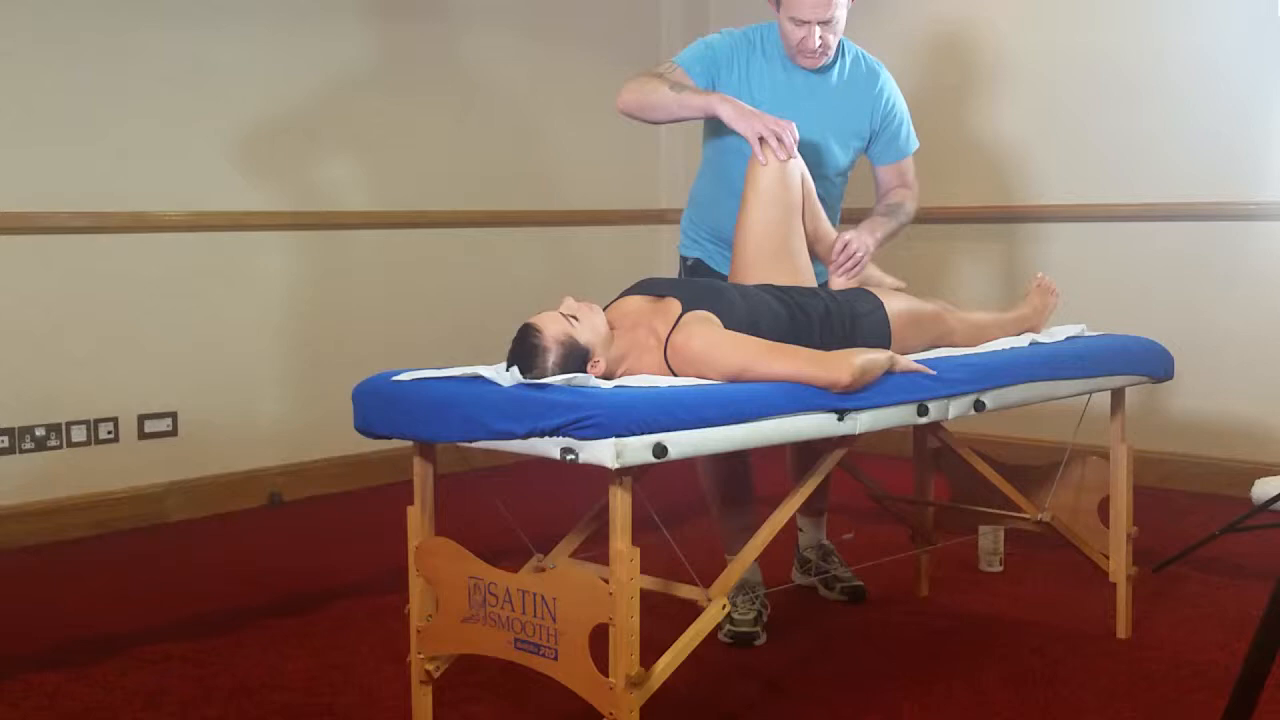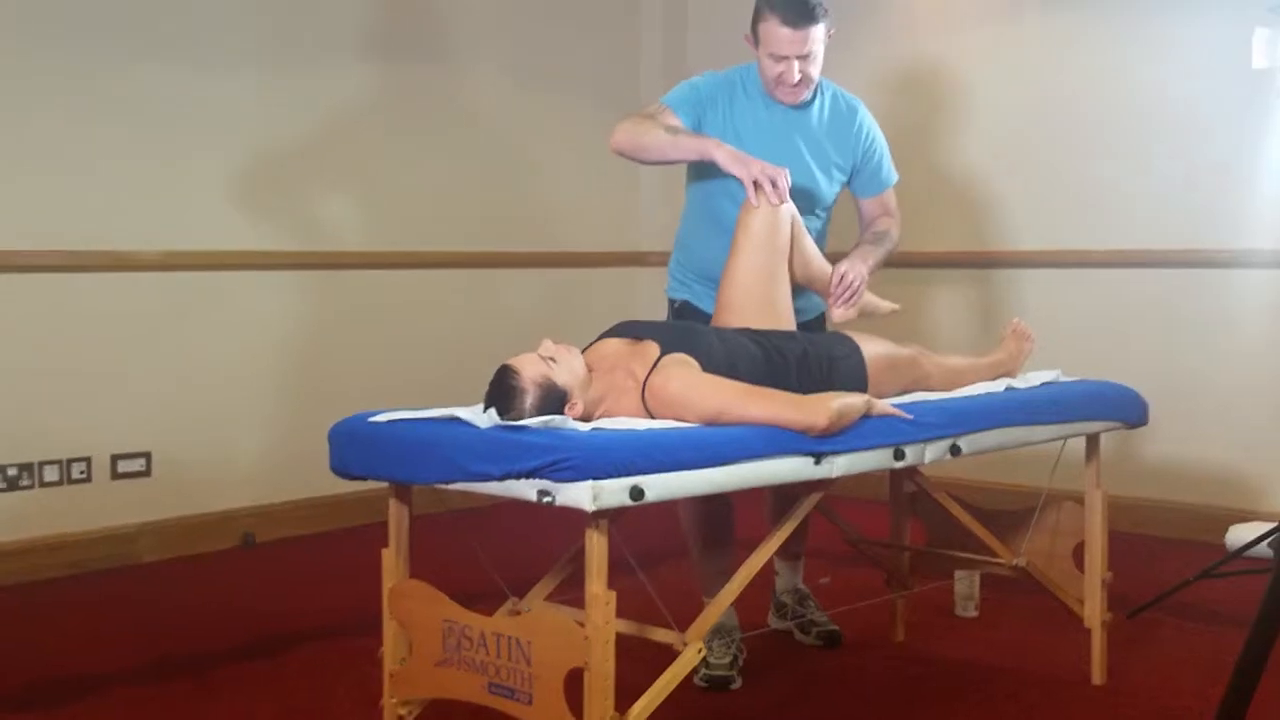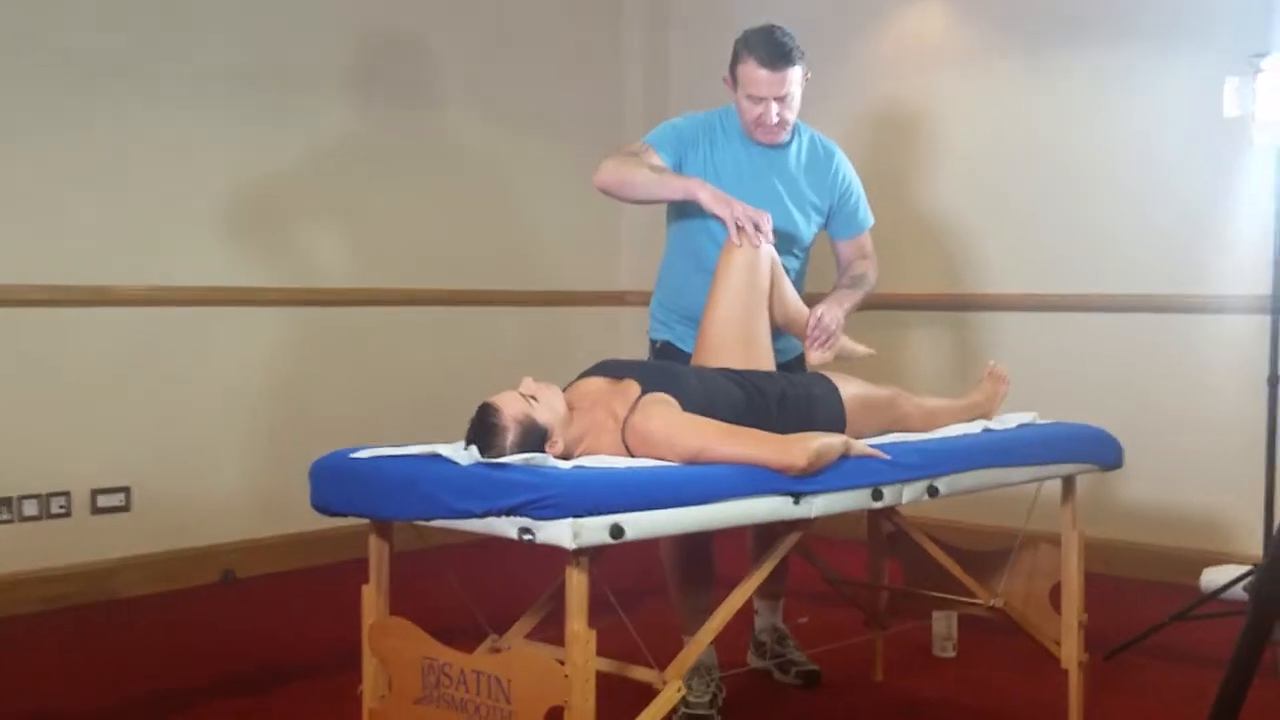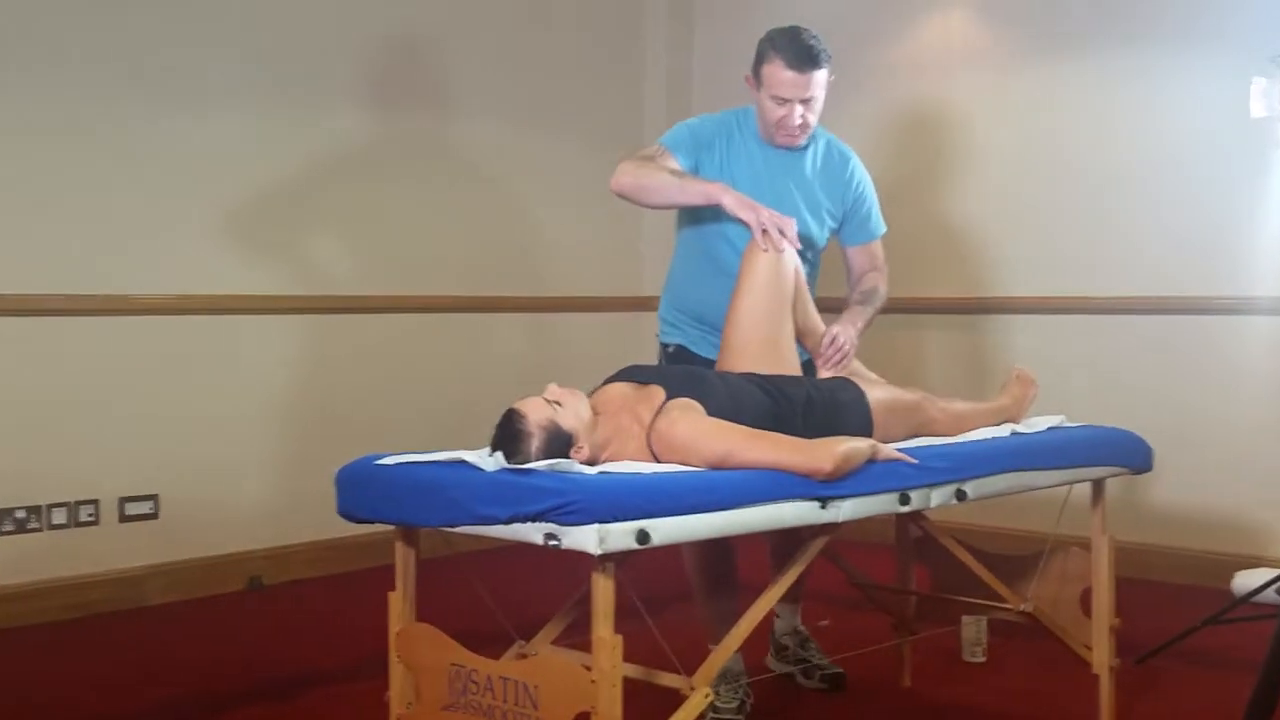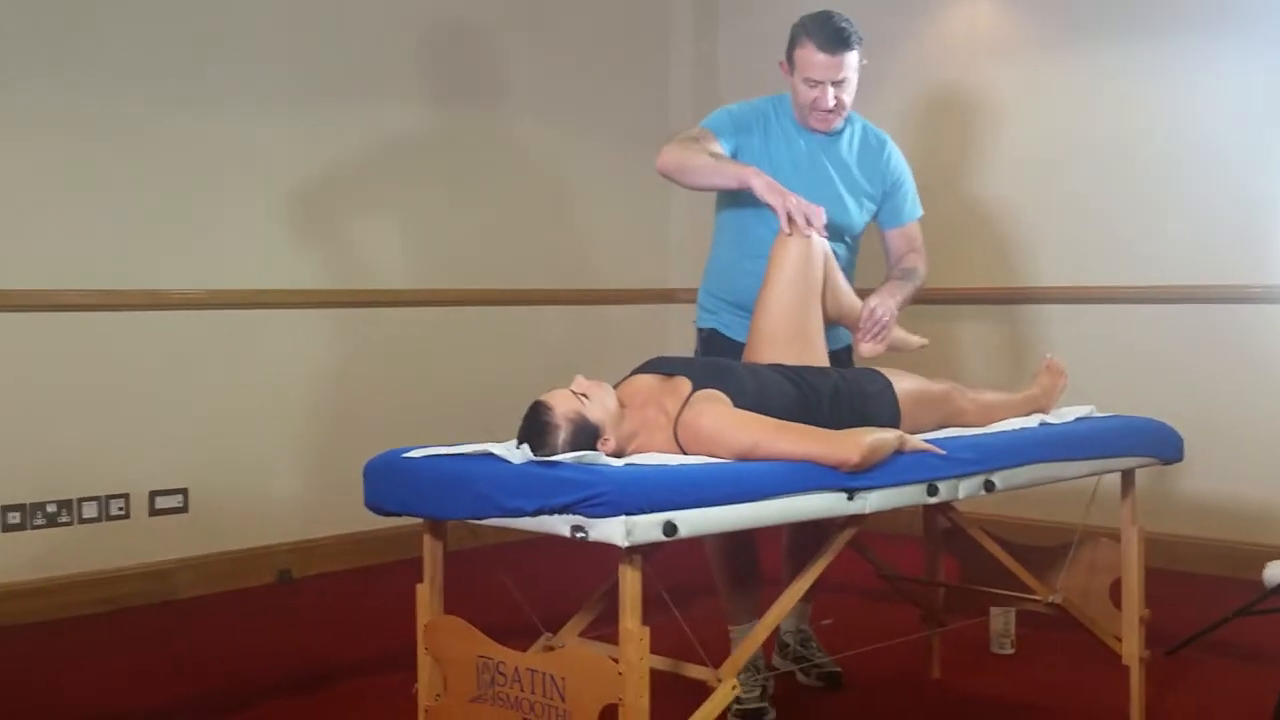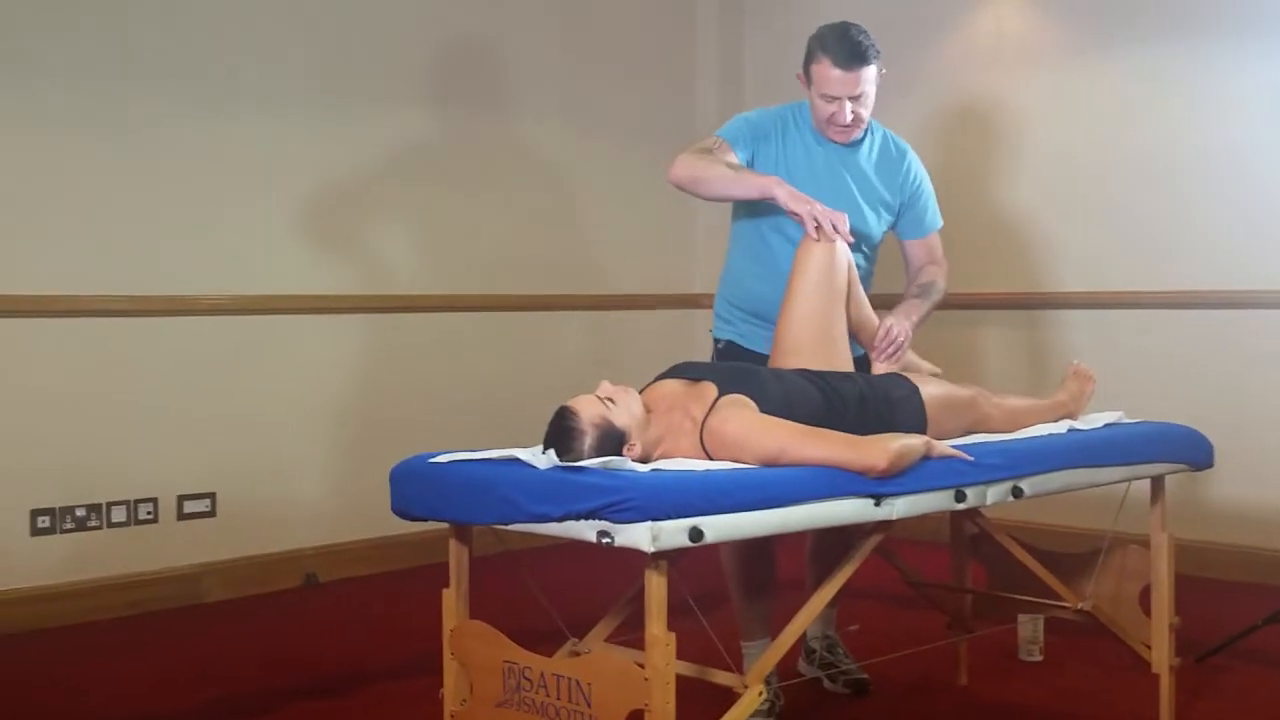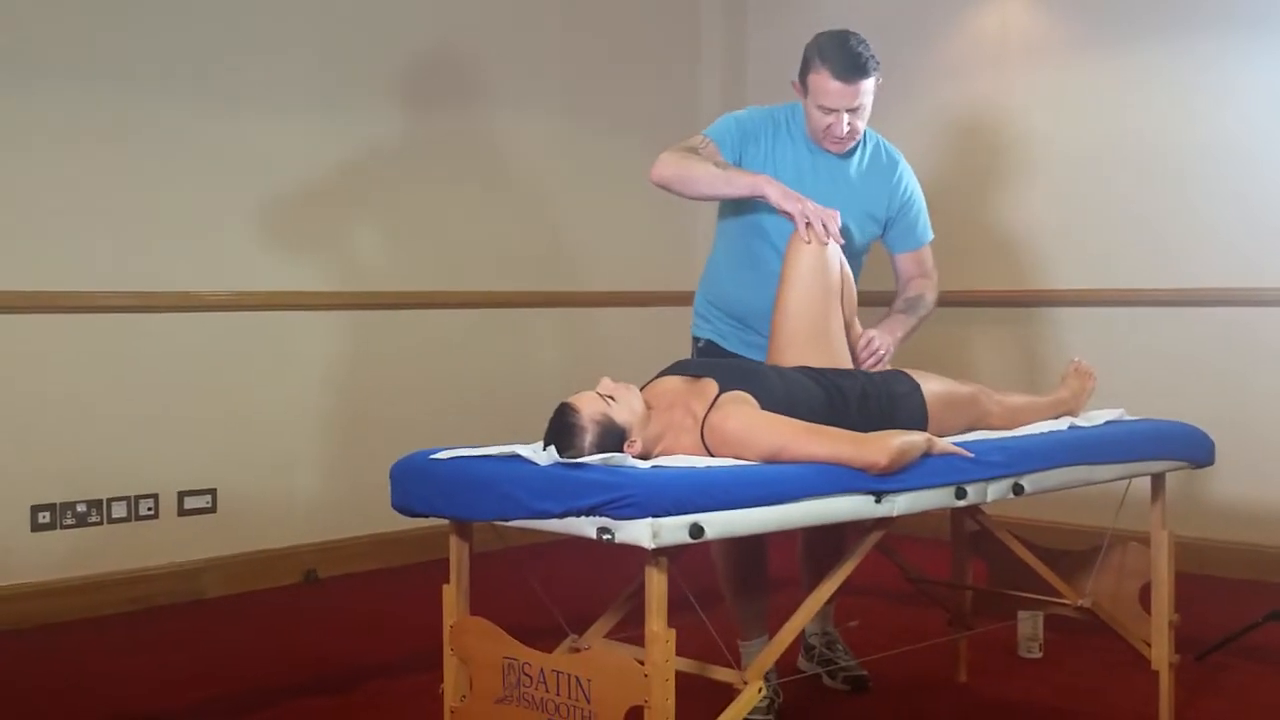
dt=0.4s
person 1, frame 1
left shoulder: (873, 85)
right shoulder: (730, 52)
left elbow: (901, 189)
right elbow: (632, 97)
left wrist: (870, 232)
right wrist: (726, 106)
left hip: (811, 276)
right hip: (716, 268)
left ankle: (813, 546)
right ankle: (741, 572)
person 1, frame 2
left shoulder: (851, 120)
right shoulder: (712, 94)
left elbow: (884, 218)
right elbow: (626, 137)
left wrist: (861, 259)
right wrist: (720, 150)
left hip: (798, 315)
right hip: (704, 309)
left ankle: (789, 588)
person 1, frame 3
left shoulder: (828, 163)
right shoulder: (692, 135)
left elbow: (862, 261)
right elbow: (609, 175)
left wrist: (837, 304)
right wrist: (703, 191)
left hip: (777, 357)
right hip: (685, 350)
left ankle: (769, 628)
person 1, frame 4
left shoulder: (843, 169)
right shoulder: (707, 136)
left elbow: (871, 272)
right elbow: (627, 178)
left wrist: (850, 323)
right wrist: (728, 196)
left hip: (789, 358)
right hip: (697, 352)
left ankle: (791, 629)
person 1, frame 5
left shoulder: (880, 153)
right shoulder: (745, 122)
left elbow: (911, 254)
right elbow: (672, 159)
left wrist: (890, 295)
right wrist: (759, 180)
left hip: (825, 345)
right hip: (732, 337)
left ankle: (795, 628)
right ankle: (744, 640)
person 1, frame 6
left shoulder: (899, 162)
right shoulder: (762, 130)
left elbow: (931, 265)
right elbow: (685, 169)
left wrist: (907, 313)
right wrist: (781, 189)
left hip: (842, 357)
right hip: (749, 349)
left ankle: (822, 636)
right ankle: (755, 654)
person 1, frame 7
left shoulder: (891, 172)
right shoulder: (754, 131)
left elbow: (921, 279)
right elbow: (666, 168)
left wrist: (891, 330)
right wrist: (770, 188)
right hip: (730, 350)
person 2, frame 1
left shoulder: (615, 322)
right shoulder: (689, 346)
right elbow: (842, 370)
right wrist: (890, 359)
left hip: (761, 298)
right hip: (843, 321)
left knee: (780, 155)
right knee: (944, 317)
left ankle: (830, 250)
right ankle: (1024, 318)
person 2, frame 2
left shoulder: (593, 363)
right shoulder: (668, 388)
right elbow: (818, 414)
right wrist: (865, 403)
left hip: (741, 341)
right hip: (825, 365)
left knee: (769, 200)
right knee: (921, 362)
left ankle: (832, 285)
right ankle: (997, 363)
person 2, frame 3
left shoulder: (573, 404)
right shoulder: (648, 427)
right elbow: (797, 453)
right wrist: (845, 443)
left hip: (722, 381)
right hip: (798, 405)
left knee: (750, 242)
right knee: (899, 403)
left ankle: (811, 332)
right ankle: (975, 405)
person 2, frame 4
left shoulder: (596, 410)
right shoulder: (673, 434)
right elbow: (822, 460)
right wrist: (871, 448)
left hip: (747, 387)
right hip: (822, 411)
left knee: (772, 244)
right knee: (924, 407)
left ankle: (824, 349)
right ankle: (1002, 409)
person 2, frame 5
left shoulder: (625, 401)
right shoulder: (700, 425)
right elbow: (851, 449)
right wrist: (898, 438)
left hip: (777, 375)
right hip: (852, 400)
left knee: (801, 238)
right knee: (954, 397)
right ankle: (1033, 399)
person 2, frame 6
left shoulder: (649, 406)
right shoulder: (726, 431)
right elbow: (876, 457)
right wrist: (926, 444)
left hip: (800, 383)
right hip: (876, 407)
left knee: (824, 240)
right knee: (979, 403)
right ankle: (1059, 405)
person 2, frame 7
left shoulder: (649, 404)
right shoulder: (727, 426)
right elbow: (878, 452)
right wrist: (927, 441)
left hip: (801, 381)
right hip: (874, 404)
left knee: (814, 239)
right knee: (982, 402)
right ankle: (1062, 403)
